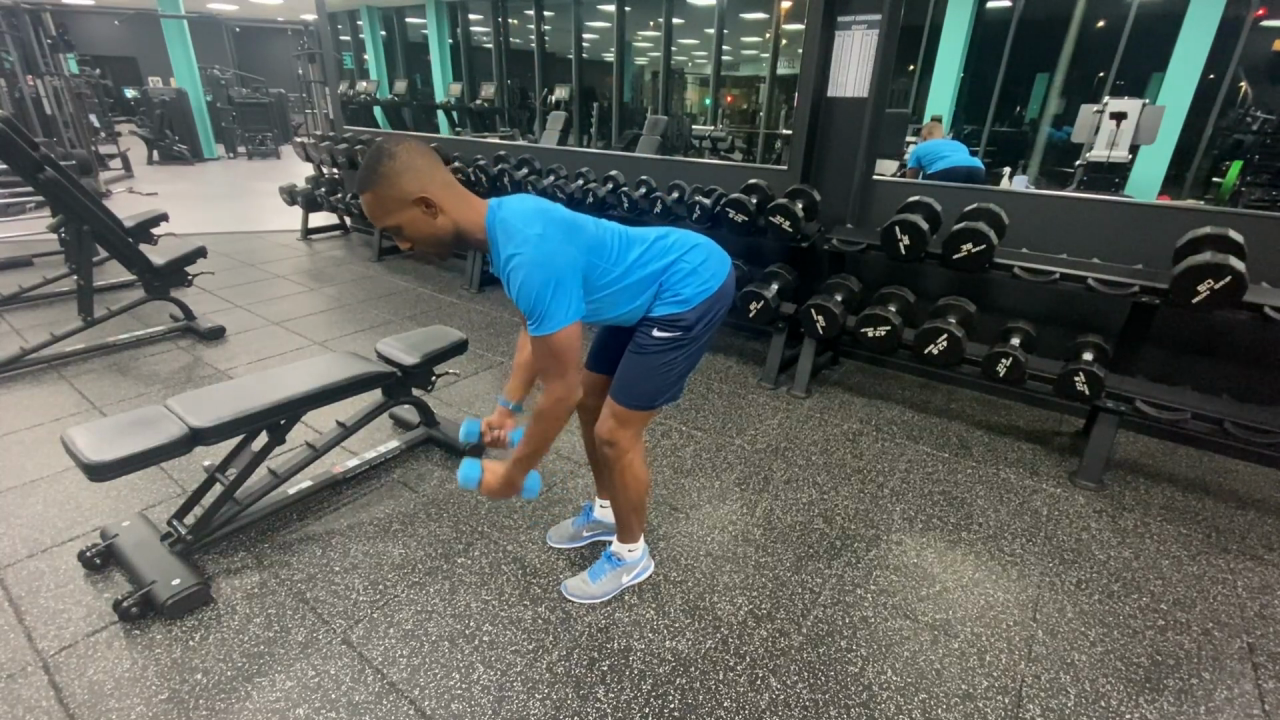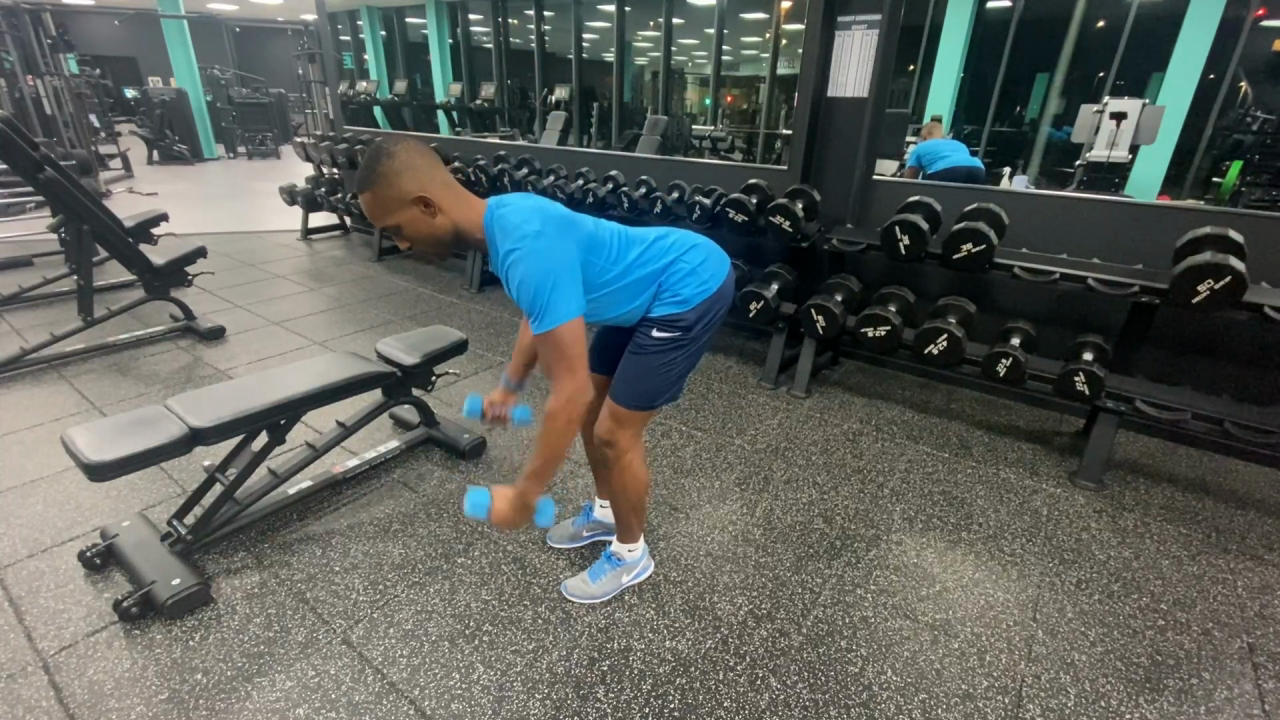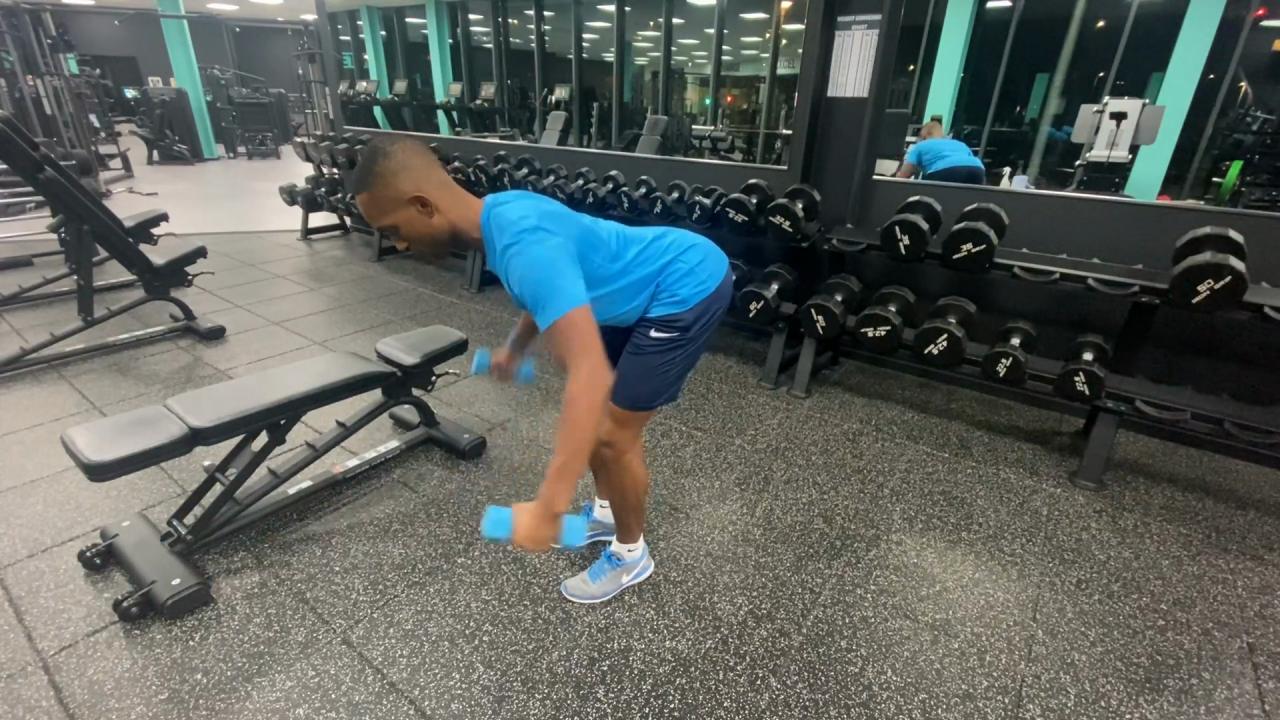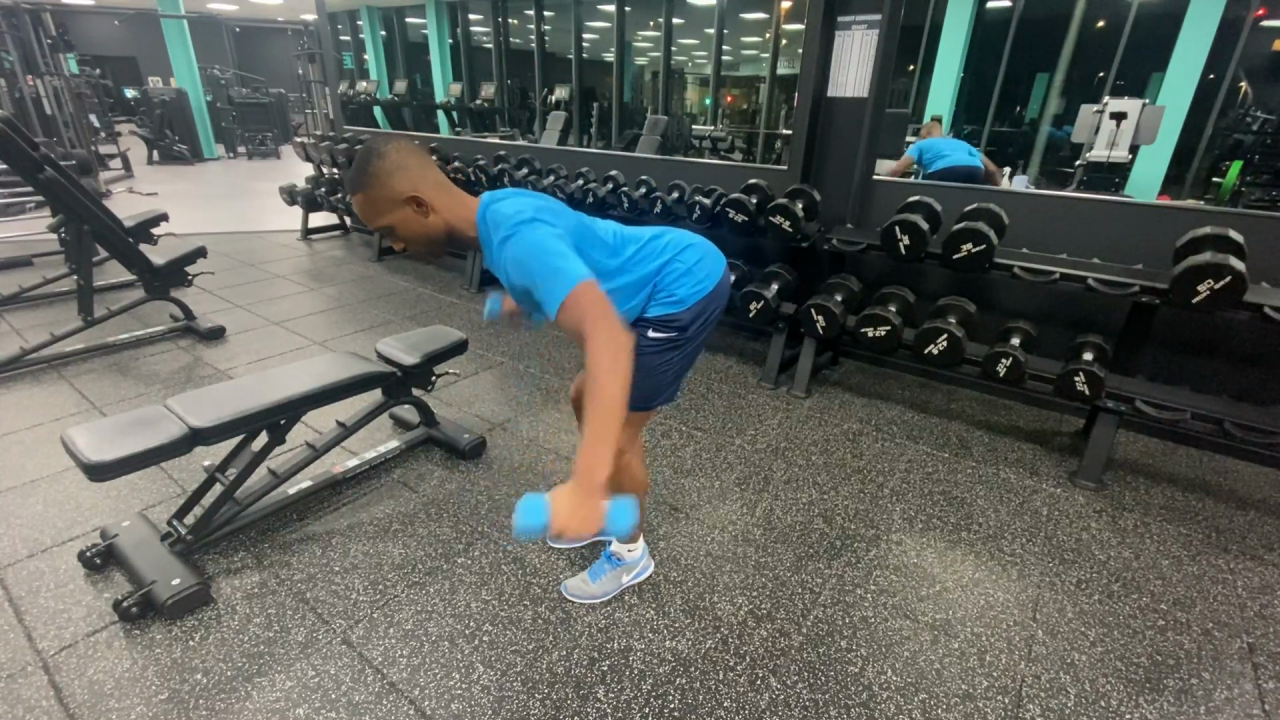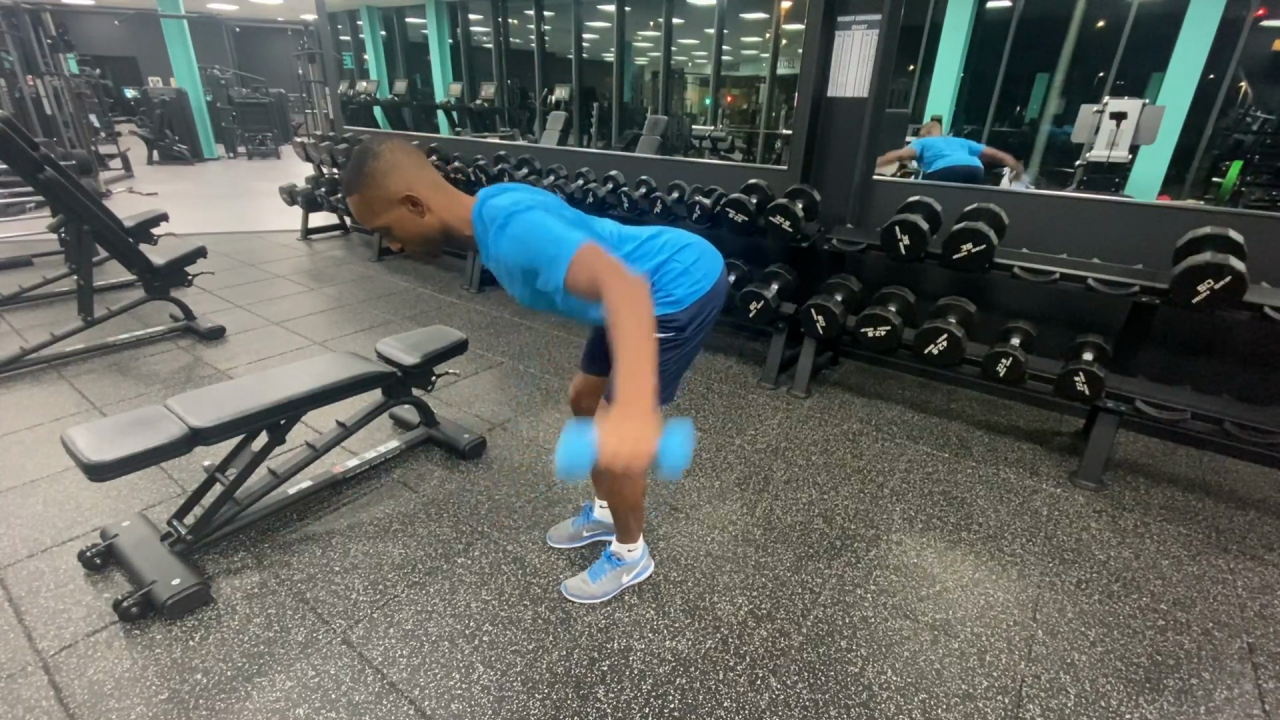
dt=0.1s
person 1, frame 1
left shoulder: (530, 252)
right shoulder: (503, 219)
left elbow: (562, 391)
right elbow: (540, 320)
left wrist: (511, 474)
right wrist: (508, 407)
left hip: (690, 288)
right hip: (651, 284)
left knee: (615, 431)
right knee: (593, 402)
left ankle: (631, 554)
right ankle: (605, 512)
person 1, frame 2
left shoulder: (527, 248)
right shoulder: (502, 217)
left elbow: (571, 389)
right elbow: (541, 314)
left wrist: (524, 495)
right wrist: (508, 387)
left hip: (689, 289)
right hip: (652, 286)
left knee: (615, 431)
right knee: (593, 405)
left ankle: (630, 553)
right ankle: (606, 511)
person 1, frame 3
left shoulder: (521, 243)
right shoulder: (499, 214)
left elbow: (590, 374)
left wrist: (550, 504)
right wrist: (514, 349)
left hip: (687, 290)
right hip: (651, 285)
left knee: (612, 431)
right knee: (588, 408)
left ankle: (630, 554)
right ankle: (608, 513)
person 1, frame 4
left shoulder: (516, 236)
right shoulder: (495, 211)
left elbow: (610, 340)
left wrist: (587, 484)
right wrist: (520, 302)
left hip: (684, 289)
right hip: (649, 285)
left knee: (612, 431)
right knee: (586, 400)
left ankle: (630, 554)
right ankle: (607, 513)
person 1, frame 5
left shoulder: (511, 226)
right shoulder: (491, 210)
left elbow: (623, 286)
left wrist: (635, 414)
left hip: (687, 287)
right hip: (649, 289)
left knee: (610, 435)
right knee: (584, 399)
left ankle: (630, 554)
right ankle: (605, 512)
